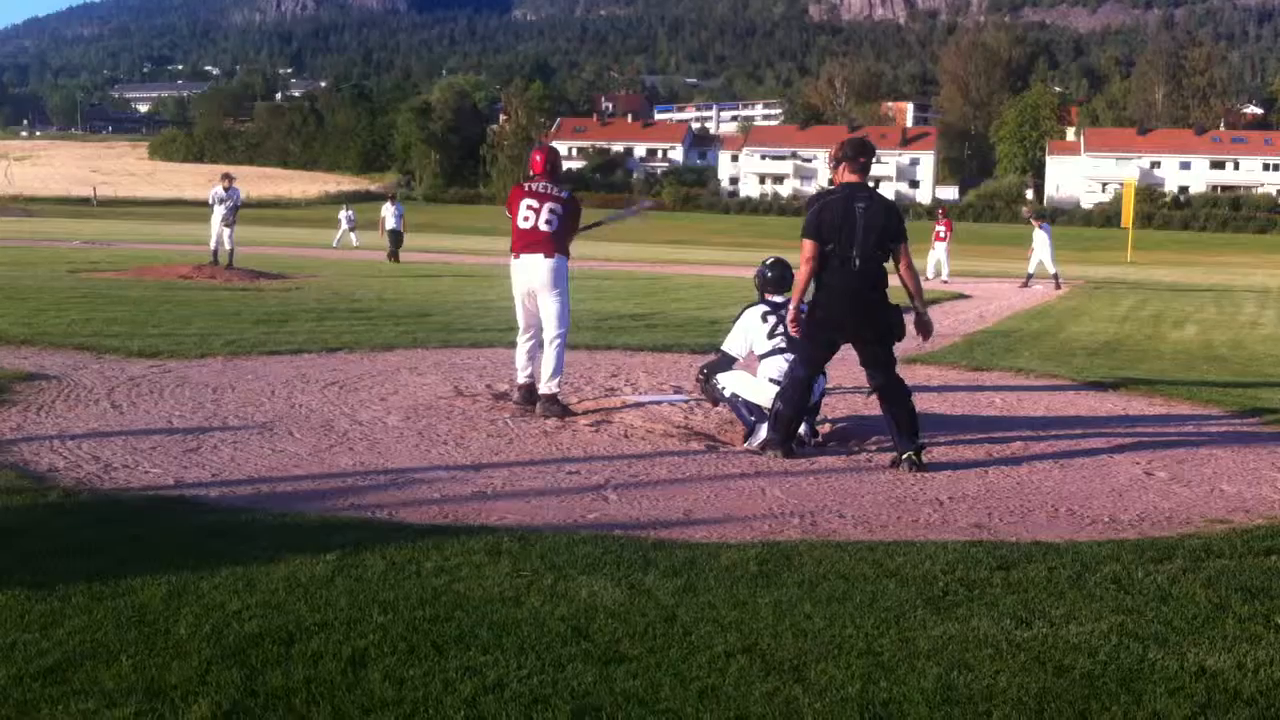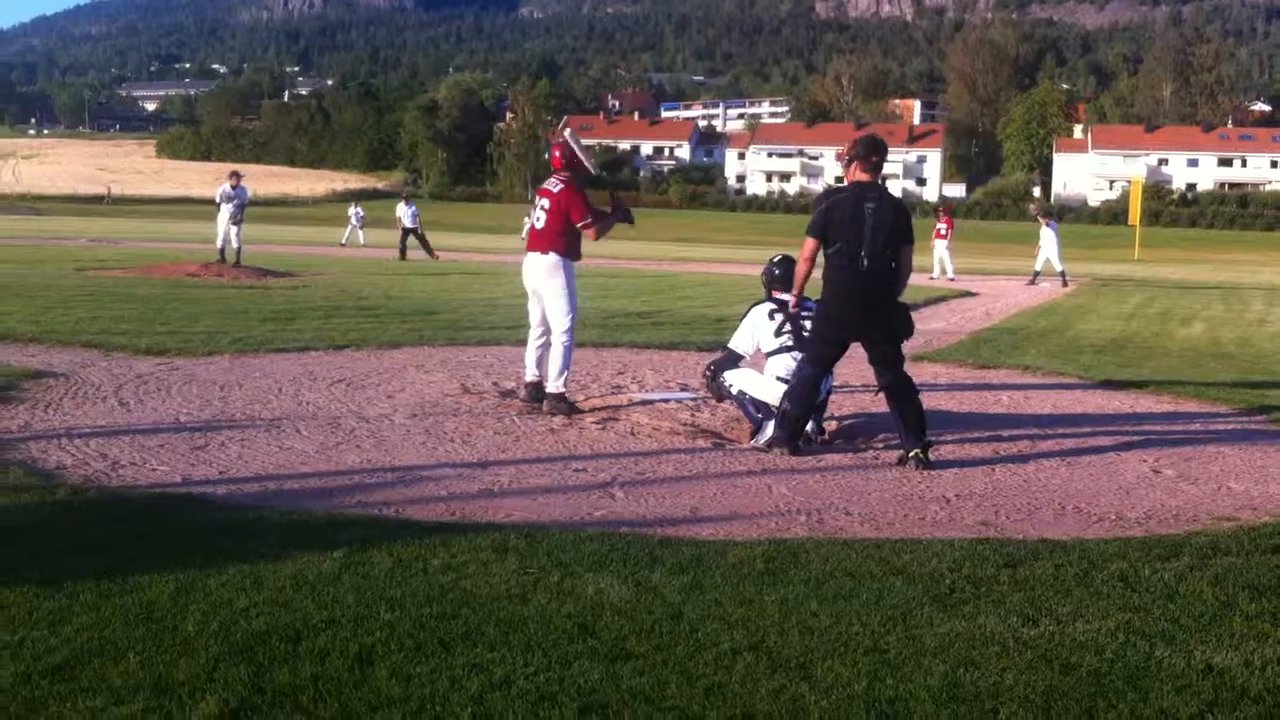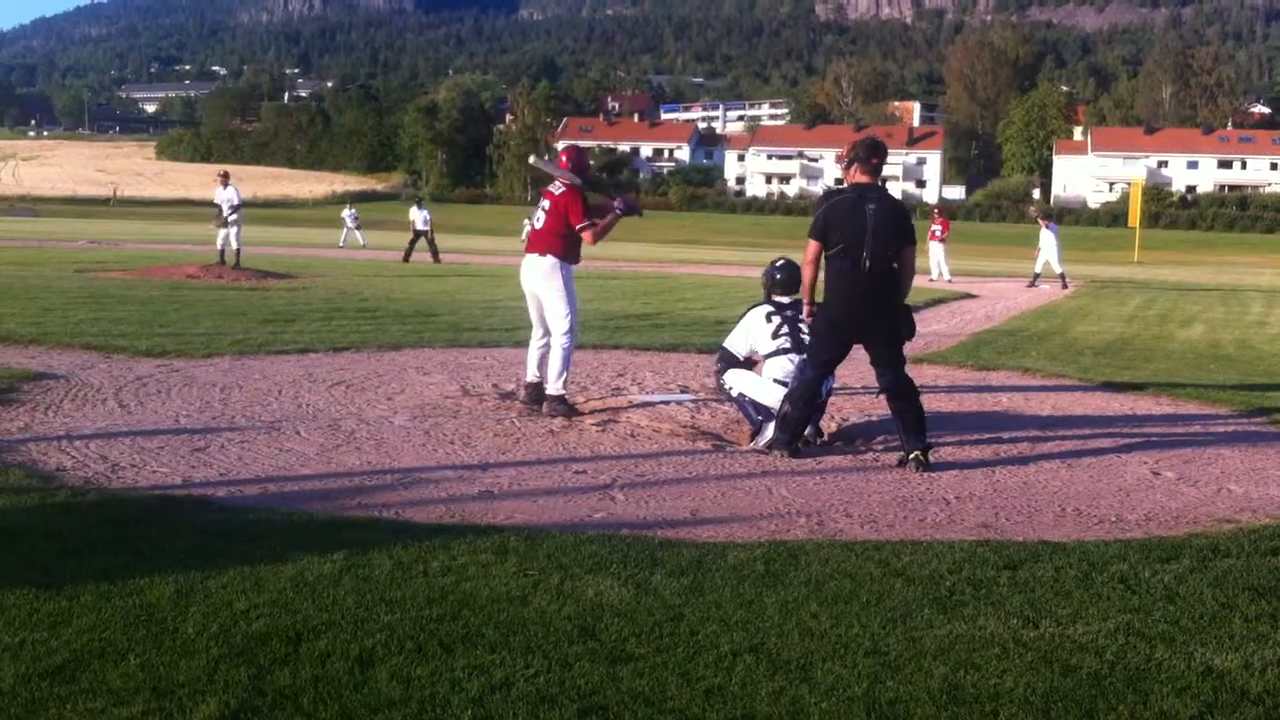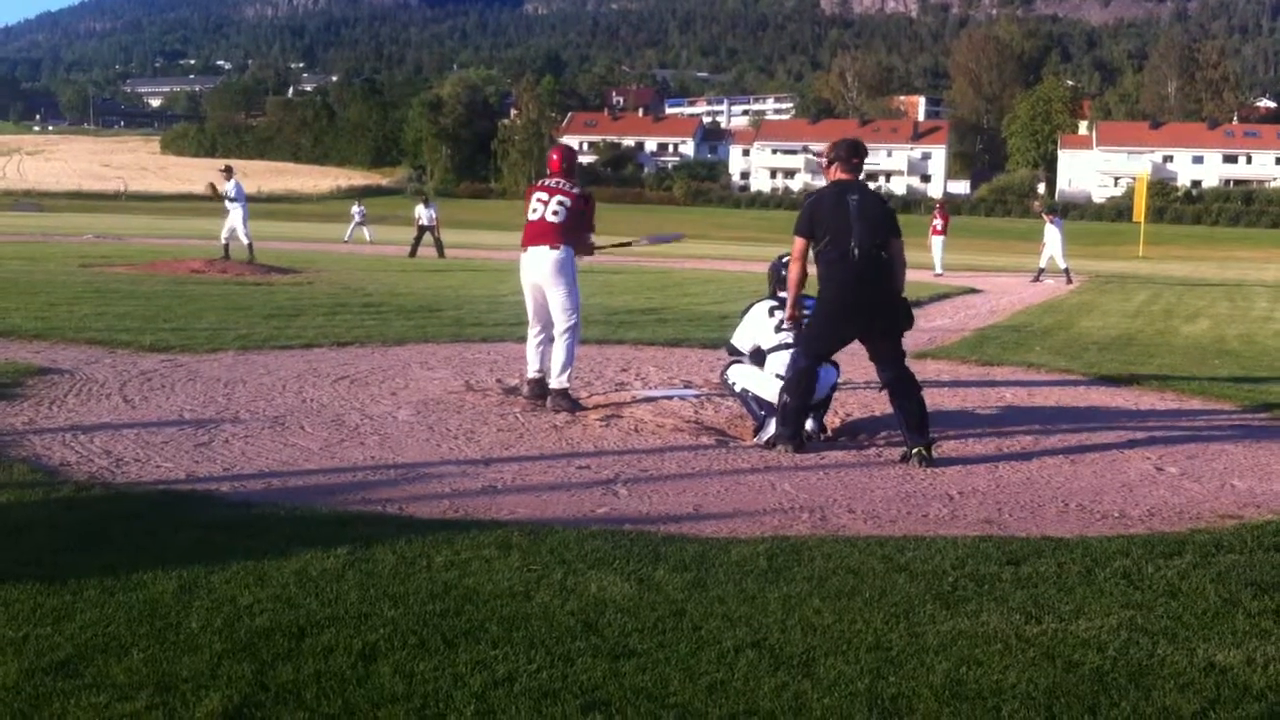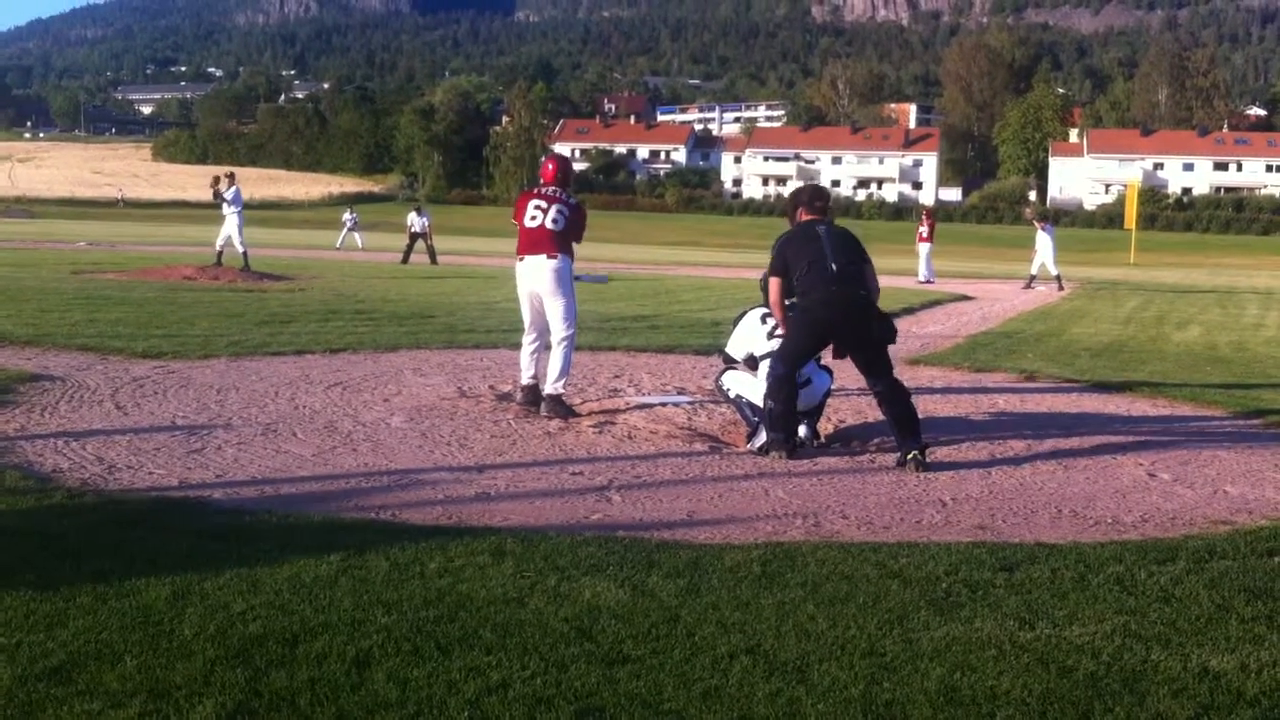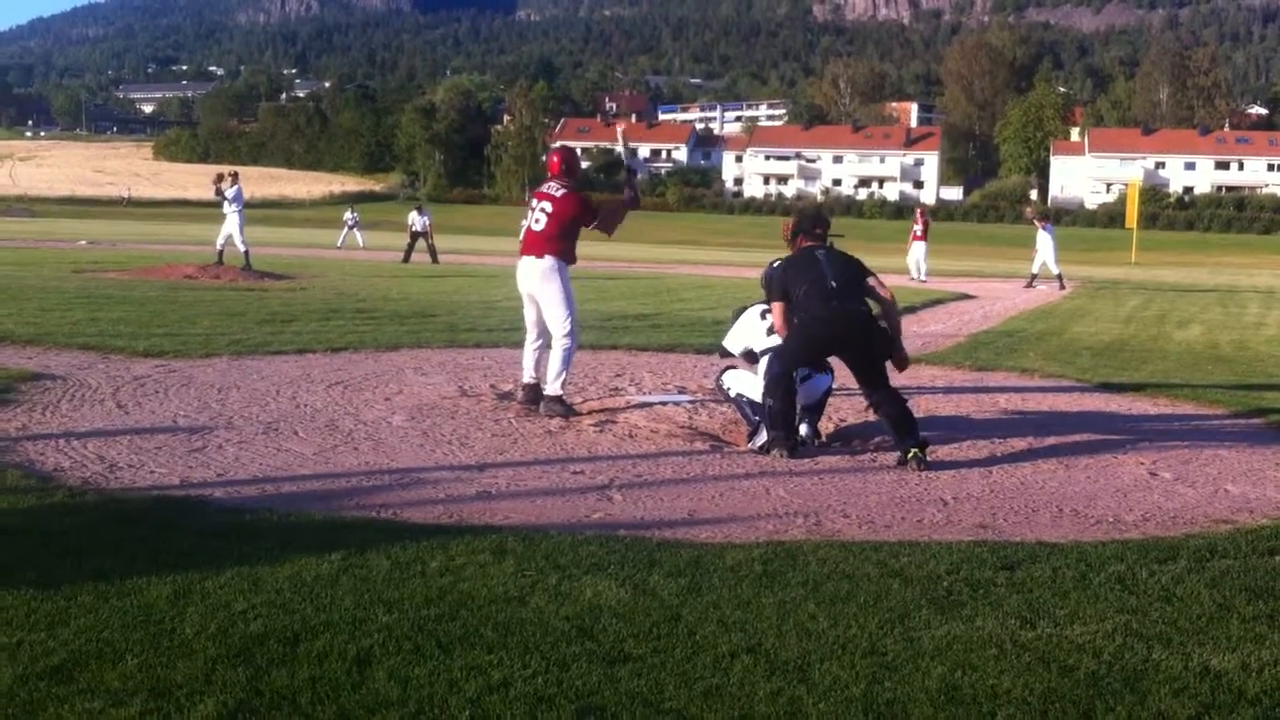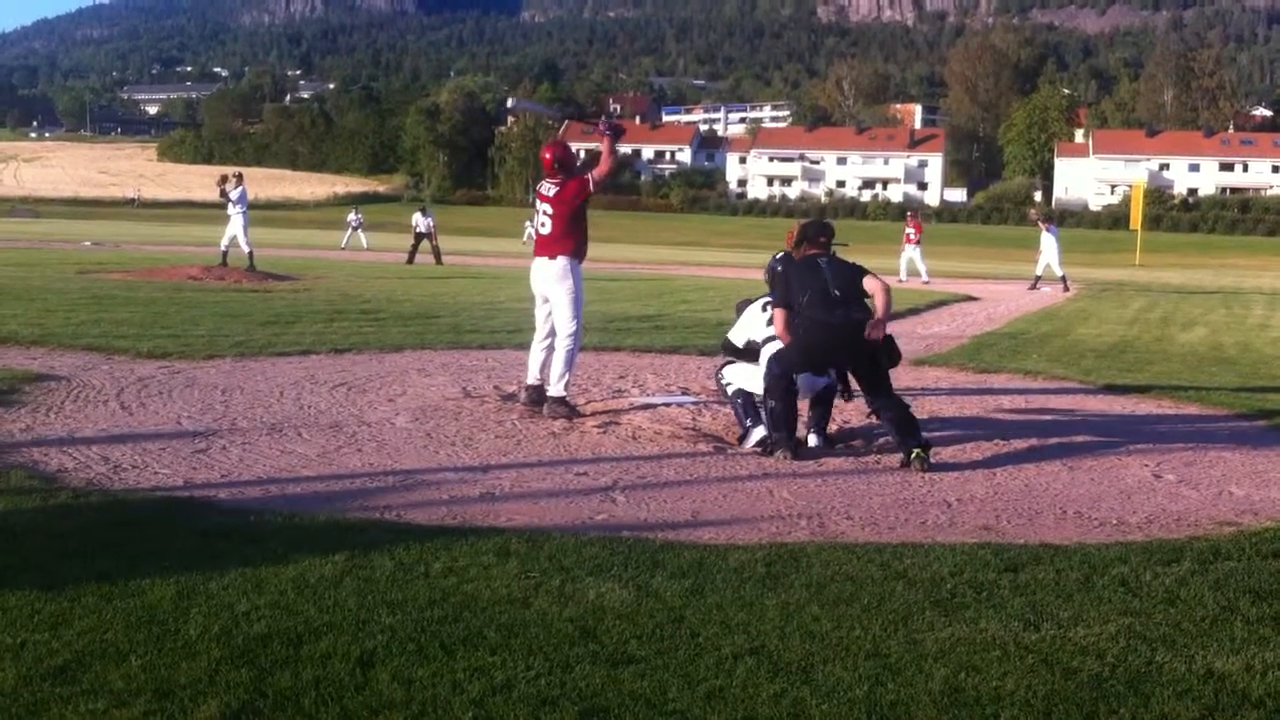
dt=0.4s
person 1, frame 1
left shoulder: (823, 204)
right shoulder: (887, 208)
left elbow: (808, 260)
right elbow: (904, 265)
left wrist: (794, 305)
right wrist: (920, 310)
left hip: (829, 307)
right hip: (872, 308)
left knee: (802, 372)
right knee: (885, 377)
left ankle: (778, 440)
right ankle: (909, 450)
person 1, frame 2
left shoulder: (832, 202)
right shoulder: (897, 208)
left elbow: (808, 256)
right elbow: (904, 267)
left wrist: (796, 293)
left hip: (837, 305)
right hip: (880, 306)
left knee: (811, 370)
right knee: (893, 375)
left ankle: (783, 437)
right ankle: (916, 448)
person 1, frame 3
left shoulder: (832, 203)
right shoulder: (897, 209)
left elbow: (811, 260)
right elbow: (907, 268)
left wrist: (808, 301)
right wrist: (893, 304)
left hip: (839, 307)
right hip: (883, 308)
left knee: (812, 371)
right knee: (894, 377)
left ankle: (784, 439)
right ankle: (916, 449)
person 1, frame 4
left shoulder: (817, 200)
right shoulder: (879, 202)
left elbow: (798, 257)
right elbow: (898, 259)
left wrist: (792, 303)
right wrist: (894, 301)
left hip: (835, 300)
right hip: (878, 300)
left knee: (804, 361)
right knee: (895, 370)
left ankle: (787, 435)
right ankle: (919, 444)
person 1, frame 5
left shoulder: (788, 240)
right shoulder: (845, 236)
left elbow: (775, 299)
right elbow: (873, 287)
left wrist: (788, 331)
right wrist: (860, 322)
left hip: (816, 311)
right hip: (859, 309)
left knee: (782, 368)
right knee: (883, 380)
left ankle: (779, 442)
right ankle: (912, 448)
person 1, frame 6
left shoulder: (786, 267)
right shoulder: (847, 260)
left elbow: (780, 324)
right elbow: (886, 297)
left wrist: (801, 352)
right wrist: (896, 343)
left hip: (816, 326)
right hip: (859, 324)
left knee: (779, 369)
right knee: (879, 388)
left ankle: (780, 441)
right ankle: (912, 448)
person 1, frame 7
left shoulder: (788, 272)
right shoulder: (849, 268)
left elbow: (782, 329)
right elbow: (879, 287)
left wrist: (802, 355)
right wrist: (881, 320)
left hip: (819, 334)
right hip: (861, 333)
left knee: (778, 369)
right knee: (882, 394)
left ankle: (782, 443)
right ankle: (915, 449)
person 2, frame 1
left shoulder: (518, 192)
right shoulder: (569, 200)
left hip: (521, 265)
right hip: (551, 265)
left knee: (528, 331)
right knee: (554, 334)
left ankle: (524, 388)
right ankle: (548, 397)
person 2, frame 2
left shoulder: (546, 186)
right shoulder: (571, 190)
right elbow: (593, 232)
left wrist: (607, 213)
right wrist: (616, 215)
left hip: (532, 261)
right hip: (553, 263)
left knee: (540, 328)
right knee: (563, 330)
left ankle: (532, 385)
right ankle: (554, 395)
person 2, frame 3
left shoulder: (553, 189)
right shoulder: (572, 194)
left elbow: (587, 216)
right elbow: (591, 236)
left wrist: (616, 209)
right wrist: (617, 212)
left hip: (531, 265)
right hip: (551, 267)
left knee: (541, 331)
right knee: (563, 333)
left ankle: (532, 387)
right ankle: (554, 397)
person 2, frame 4
left shoulder: (535, 189)
right shoulder: (582, 197)
right elbow: (581, 243)
right wrist: (587, 247)
left hip: (528, 258)
right hip: (556, 259)
left knee: (538, 325)
right knee: (566, 327)
left ankle: (535, 382)
right ankle: (558, 392)
person 2, frame 5
left shoulder: (525, 198)
right shoulder: (575, 207)
left hip: (525, 266)
right hip: (554, 266)
left knee: (533, 332)
right knee: (563, 335)
left ankle: (527, 389)
right ankle: (552, 397)
person 2, frame 6
left shoulder: (538, 193)
right shoulder: (575, 199)
right elbow: (607, 225)
left wrist: (619, 203)
right wrist: (628, 200)
left hip: (525, 266)
right hip: (549, 267)
left knee: (536, 332)
right knee: (564, 334)
left ankle: (529, 388)
right ankle: (552, 397)
person 2, frame 7
left shoulder: (543, 187)
right shoulder: (571, 189)
left elbow: (589, 171)
right elbow: (604, 169)
left wrist: (605, 140)
right wrist: (608, 138)
left hip: (540, 266)
right hip: (561, 268)
left knee: (544, 332)
right knee: (568, 335)
left ankle: (533, 388)
right ankle: (555, 398)
person 3, frame 1
left shoulder: (754, 313)
left elbow: (726, 358)
left wrist: (705, 372)
left hip: (772, 393)
left knee: (719, 377)
right knee: (818, 374)
left ankle: (760, 426)
right ankle: (804, 425)
person 3, frame 2
left shoulder: (761, 311)
right shoulder: (812, 308)
left elbow: (733, 356)
left wrist: (711, 371)
left hip: (780, 391)
left knee: (727, 375)
left ankle: (767, 424)
right ankle: (811, 423)
person 3, frame 3
left shoulder: (759, 313)
left elbow: (727, 356)
left wrist: (749, 361)
left hip: (778, 394)
left knee: (727, 376)
left ankle: (767, 425)
right ankle: (809, 425)
person 3, frame 4
left shoulder: (761, 308)
right shoulder: (814, 305)
left elbow: (734, 350)
left hip: (779, 389)
right hip: (816, 388)
left knee: (732, 372)
right knee: (831, 368)
left ankle: (770, 421)
right ankle: (813, 421)
person 3, frame 5
left shoulder: (754, 316)
left elbow: (729, 358)
right hip: (809, 395)
left knee: (725, 378)
right knee: (824, 374)
left ankle: (763, 427)
right ankle: (806, 427)
person 3, frame 6
left shoulder: (755, 312)
left elbow: (727, 351)
right hip: (808, 391)
left knee: (725, 378)
right knee: (826, 374)
right ankle: (807, 425)
person 3, frame 7
left shoulder: (758, 306)
left elbow: (729, 346)
right hip: (809, 379)
left knee: (726, 373)
right knee: (829, 378)
left ankle: (755, 429)
right ankle: (816, 434)
